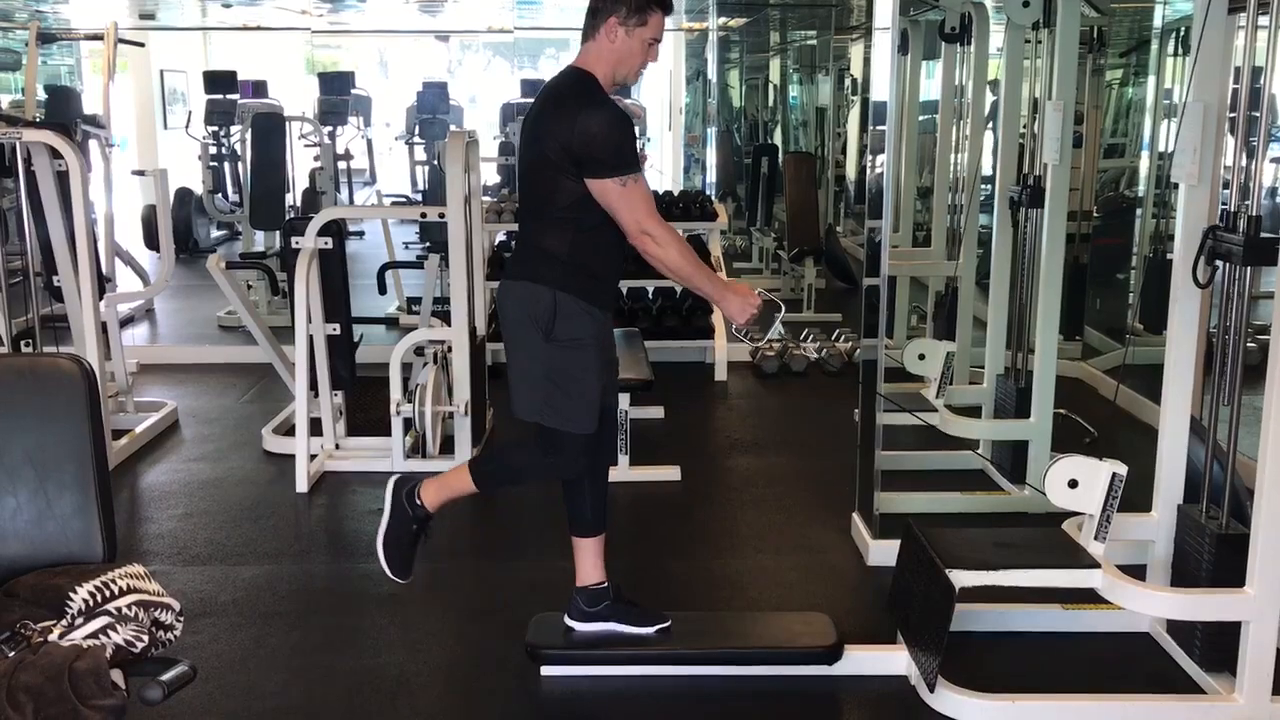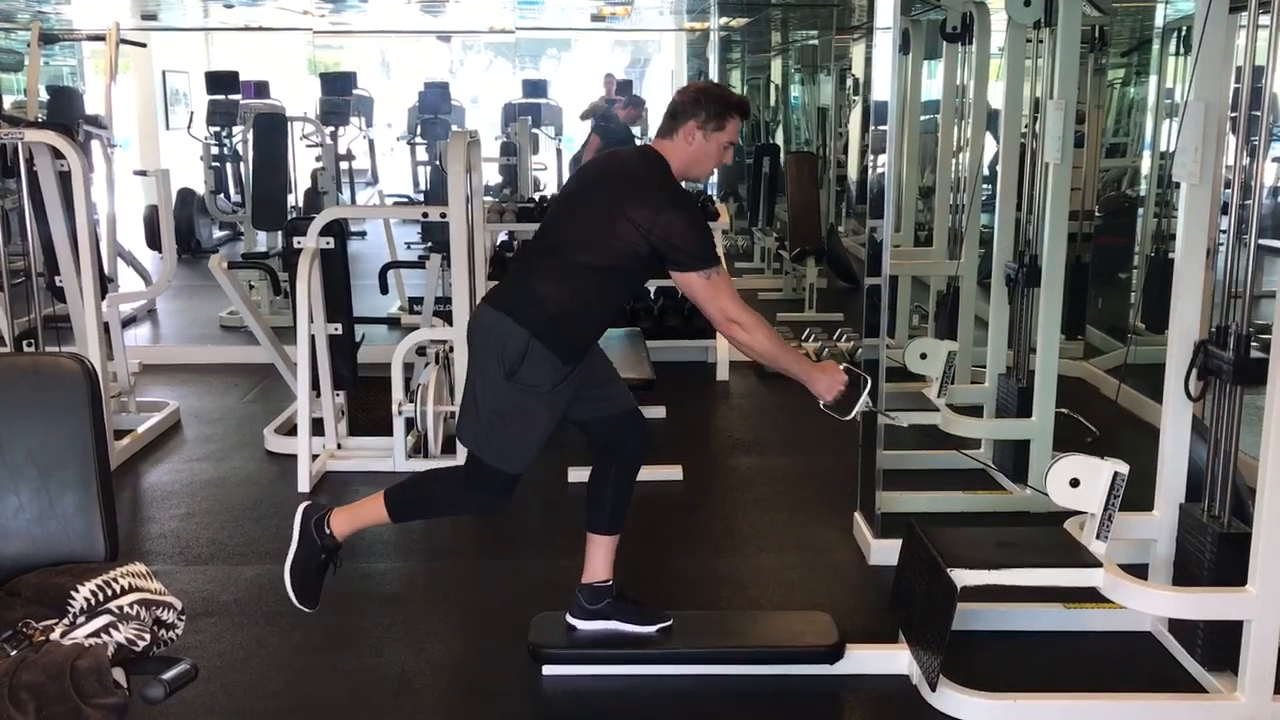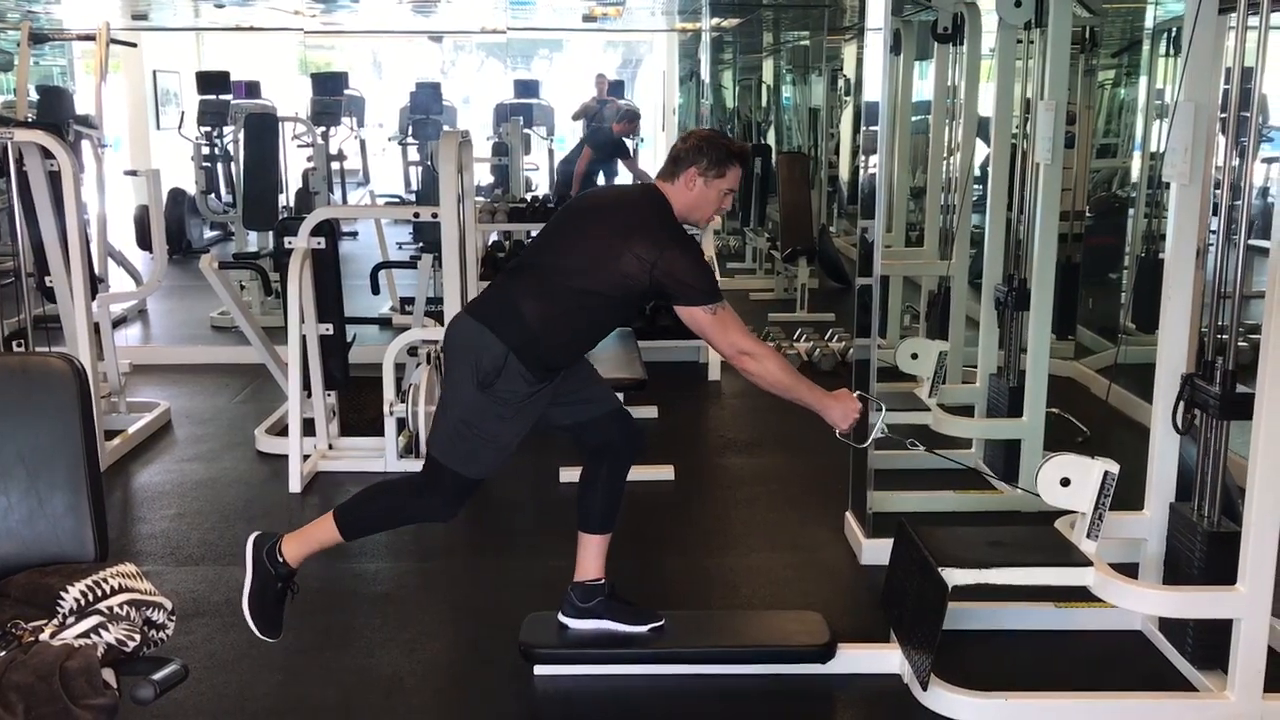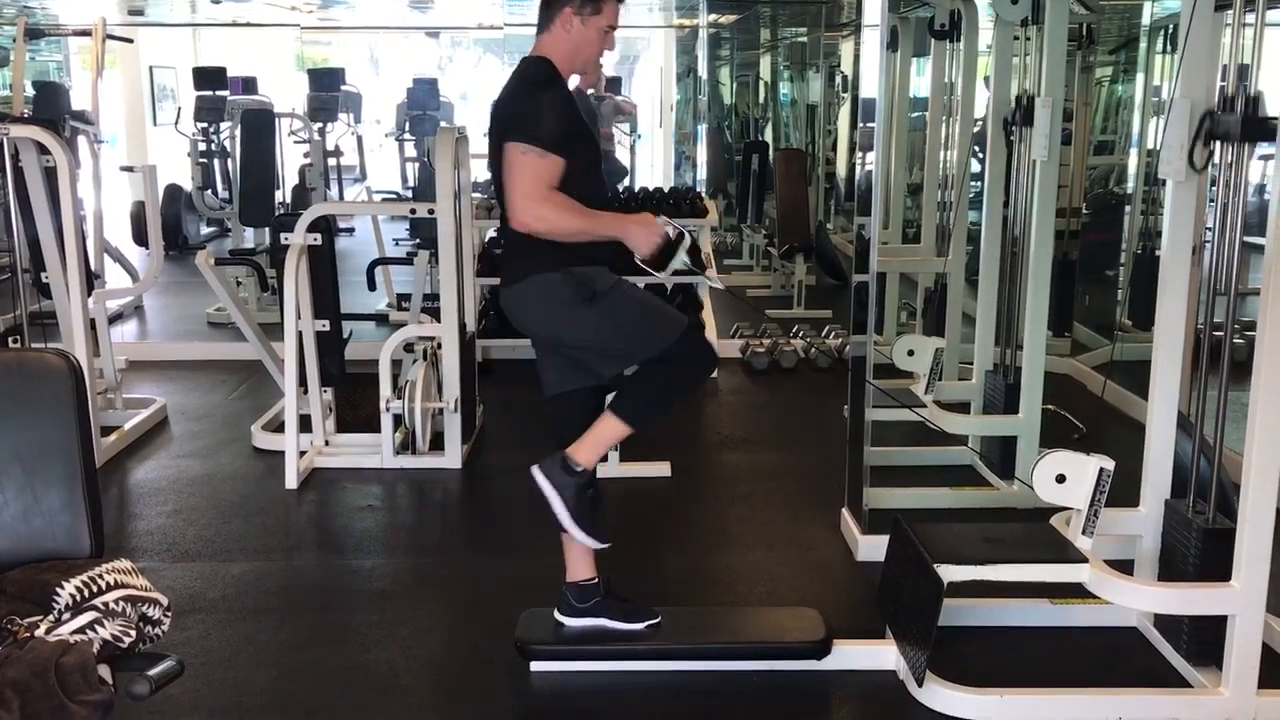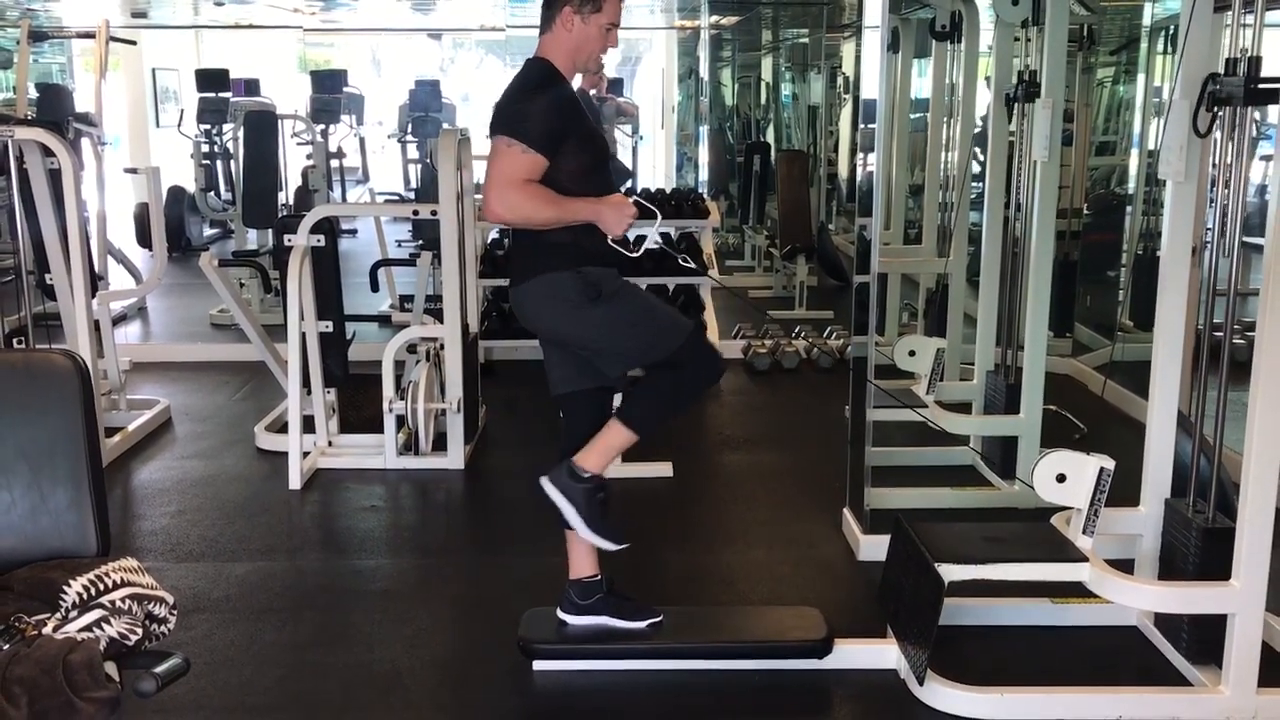
dt=1s
person 1, frame 1
left shoulder: (566, 98)
right shoulder: (593, 114)
right elbow: (644, 231)
right wrist: (722, 294)
left hip: (564, 295)
right hip: (553, 300)
left knee: (590, 441)
right knee: (560, 445)
left ankle: (592, 597)
right ankle: (420, 499)
person 1, frame 2
left shoulder: (618, 167)
right shoulder: (668, 209)
right elbow: (731, 319)
right wrist: (811, 375)
left hip: (550, 333)
right hip: (525, 341)
left knee: (624, 437)
right knee: (487, 482)
left ankle: (595, 596)
right ankle: (329, 526)
person 1, frame 3
left shoulder: (617, 204)
right shoulder: (667, 247)
right elbow: (744, 352)
right wrist: (826, 404)
left hip: (531, 349)
right hip: (499, 356)
left knee: (615, 438)
right knee: (443, 489)
left ankle: (587, 596)
right ankle: (281, 556)
person 1, frame 4
left shoulder: (533, 88)
right shoulder: (543, 96)
right elbow: (530, 211)
left wrist: (610, 224)
right wrist: (623, 228)
left hip: (546, 284)
right hip: (559, 284)
left knee: (581, 432)
right knee: (689, 356)
left ankle: (581, 593)
right ankle: (570, 469)
person 1, frame 5
left shoulder: (551, 94)
right shoulder: (539, 96)
right elbow: (502, 200)
left wrist: (601, 209)
right wrist: (597, 211)
left hip: (564, 285)
right hip: (565, 285)
left knee: (587, 431)
right knee: (695, 361)
left ankle: (584, 592)
right ankle: (581, 474)
